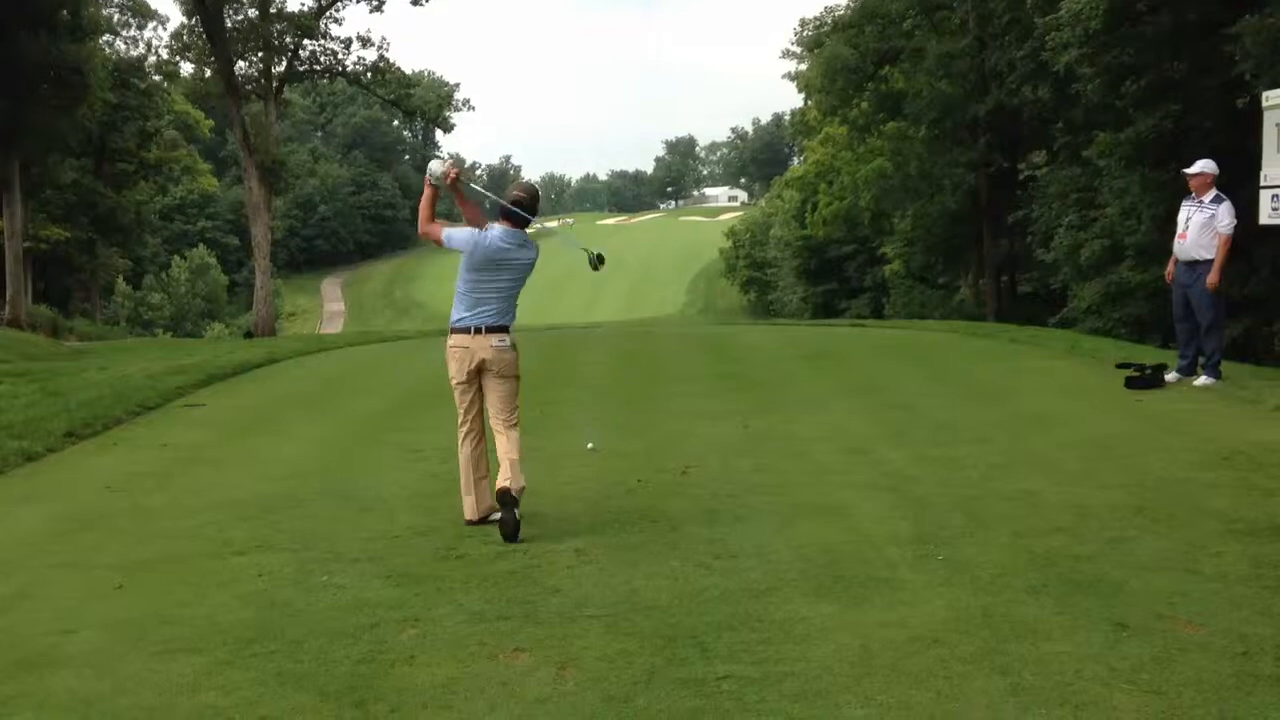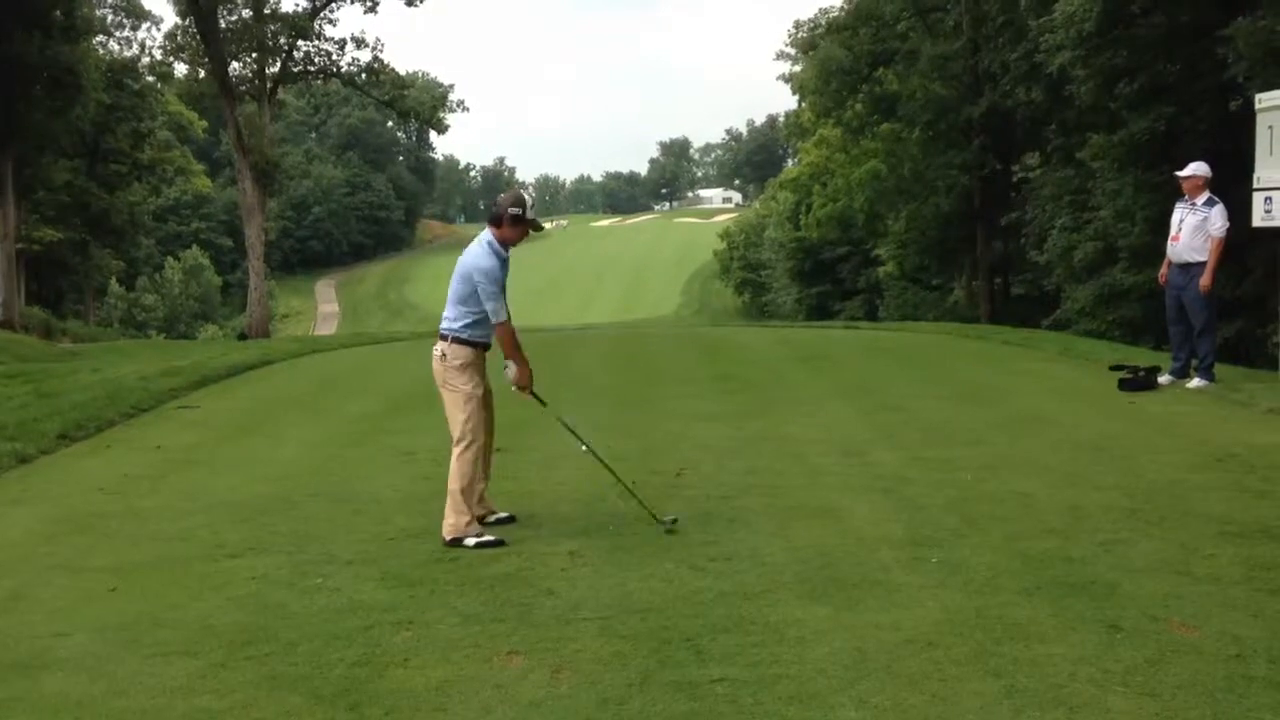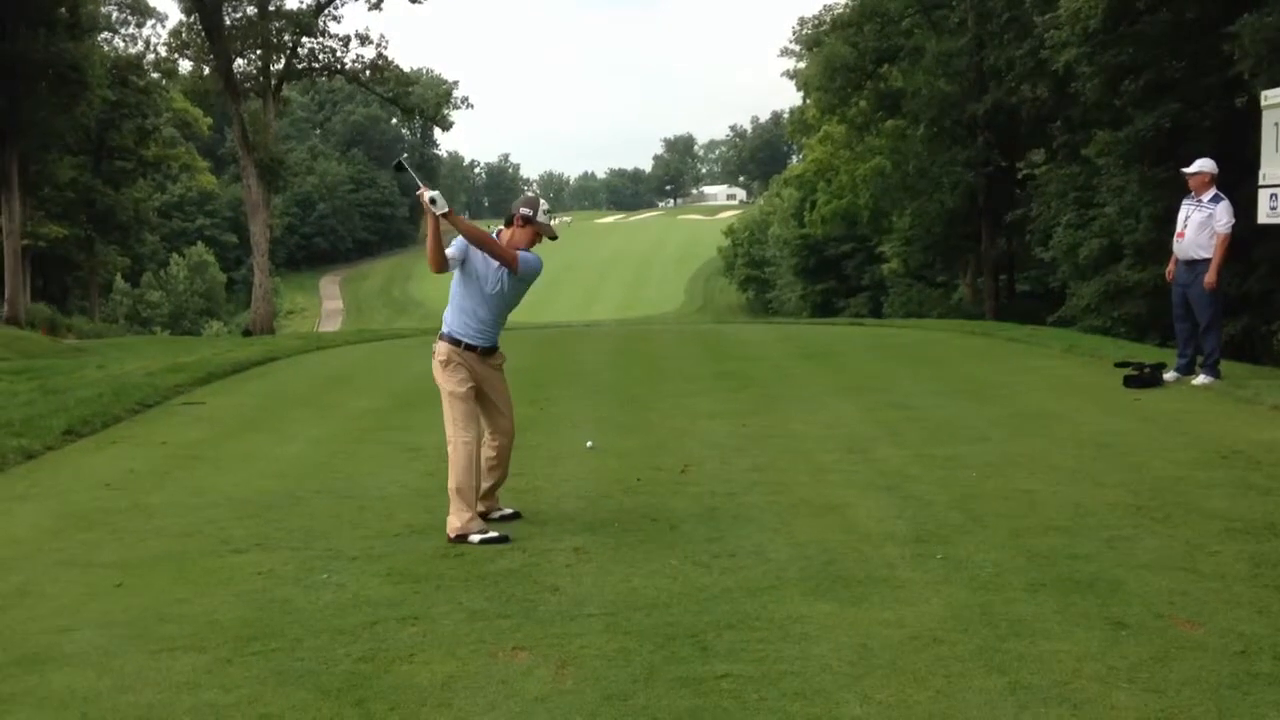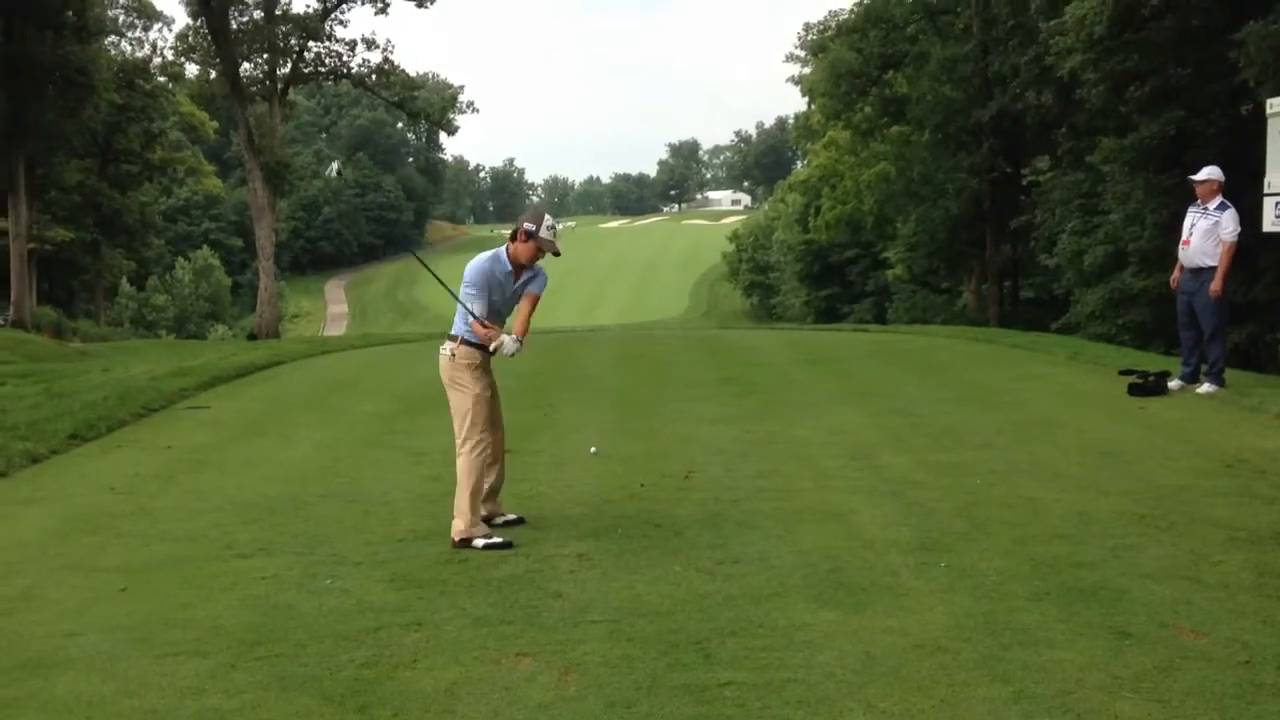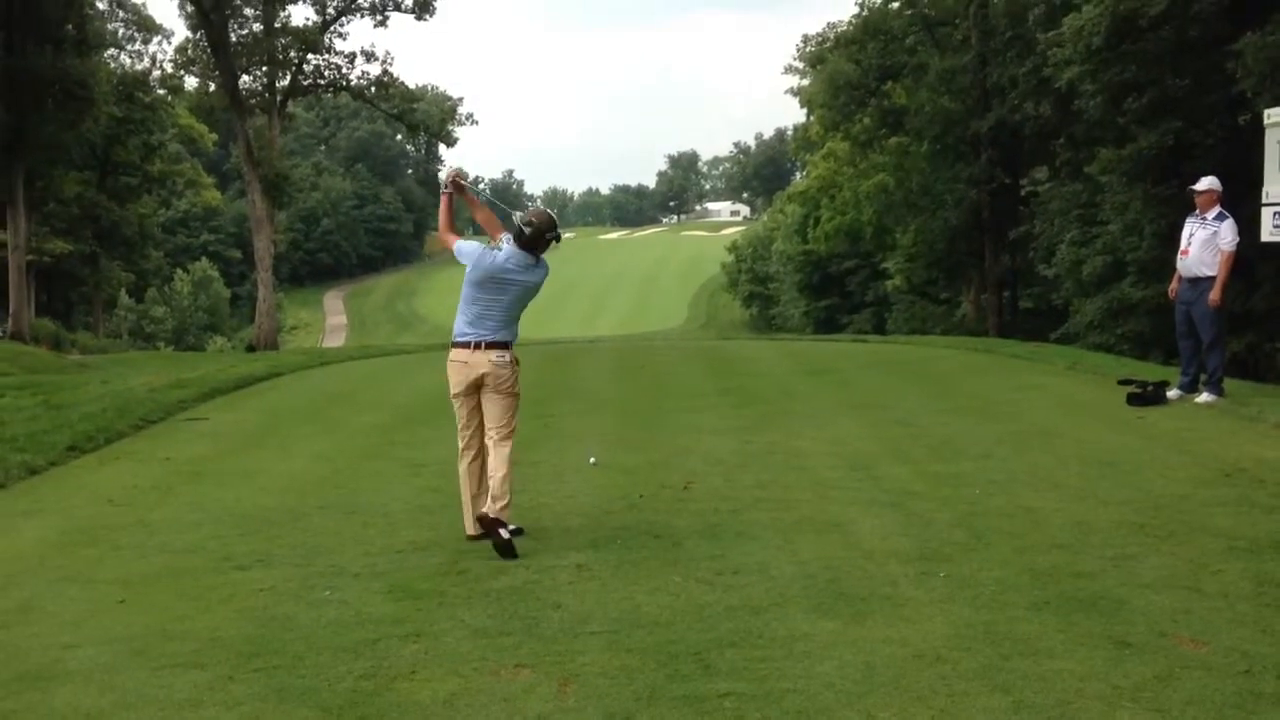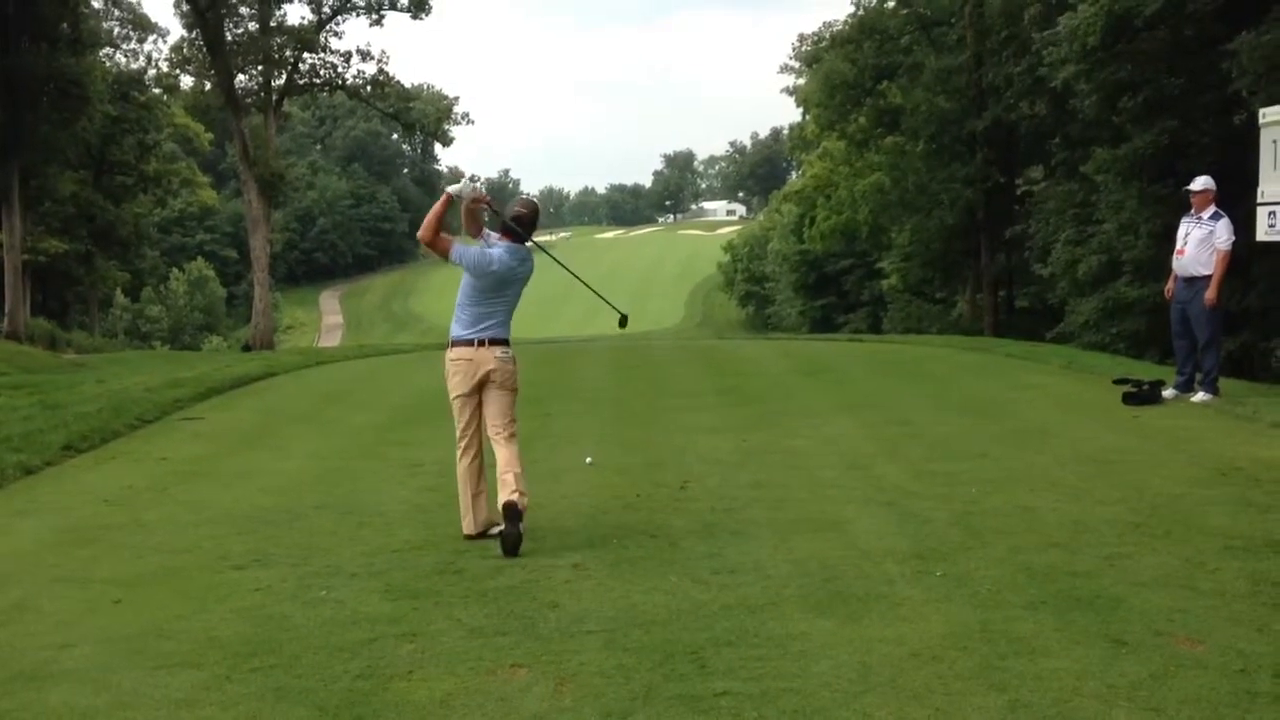
dt=0.5s
person 1, frame 1
left shoulder: (477, 243)
right shoulder: (531, 250)
left elbow: (424, 227)
left wrist: (433, 183)
right wrist: (457, 189)
left hip: (462, 343)
right hip: (500, 344)
left knee: (469, 427)
right knee: (505, 422)
left ankle: (478, 506)
right ankle: (508, 487)
person 1, frame 2
left shoulder: (497, 255)
right shoulder: (484, 260)
left elbow: (497, 317)
right elbow: (500, 323)
left wrist: (518, 363)
right wrist: (523, 367)
left hip: (472, 354)
right hip: (456, 354)
left knee: (482, 433)
right knee: (468, 438)
left ankle: (477, 507)
right ankle: (458, 526)
person 1, frame 3
left shoulder: (531, 264)
right shoulder: (466, 242)
left elbow: (490, 248)
right elbow: (438, 265)
left wrist: (447, 215)
right wrist: (434, 221)
left hip: (489, 357)
right hip: (453, 354)
left knee: (502, 433)
right knee: (465, 437)
left ankle: (485, 503)
right ankle: (462, 523)
person 1, frame 4
left shoulder: (536, 276)
right shoulder: (482, 267)
left elbow: (523, 314)
right elbow: (477, 324)
left wrist: (511, 338)
right wrist: (495, 337)
left hip: (477, 356)
right hip: (463, 357)
left knee: (492, 438)
right knee: (473, 441)
left ankle: (487, 509)
right ankle: (467, 528)
person 1, frame 5
left shoulder: (481, 258)
right shoulder: (539, 272)
left elbow: (444, 234)
right elbow: (499, 230)
left wrist: (448, 192)
right wrist: (468, 191)
left hip: (460, 358)
right hip: (499, 361)
left knee: (469, 444)
right knee: (500, 439)
left ankle: (477, 520)
right ankle: (494, 512)
person 1, frame 6
left shoulder: (484, 259)
right shoulder: (525, 260)
left elbow: (426, 236)
right elbow: (480, 233)
left wrist: (451, 195)
right wrist: (471, 203)
left hip: (461, 357)
right hip: (500, 357)
left knee: (468, 444)
right knee: (504, 437)
left ankle: (476, 521)
right ankle: (512, 502)
person 2, frame 1
left shoulder: (1221, 205)
right shoulder: (1186, 202)
left elbow: (1225, 240)
left wrist: (1215, 272)
right wrist: (1171, 263)
left hip: (1203, 269)
right hip: (1182, 267)
left knee: (1208, 322)
right knee: (1182, 319)
left ankle: (1211, 371)
right ankle: (1185, 366)
person 2, frame 2
left shoulder: (1214, 207)
right shoulder: (1180, 204)
left elbow: (1217, 242)
left wrist: (1208, 274)
right wrist: (1165, 265)
left hip: (1196, 271)
right hip: (1175, 270)
left knee: (1201, 324)
right knee: (1176, 322)
left ankle: (1205, 373)
right ankle: (1178, 369)
person 2, frame 3
left shoulder: (1219, 204)
right shoulder: (1187, 201)
left elbow: (1222, 239)
left wrist: (1212, 271)
right wrist: (1172, 262)
left hip: (1202, 268)
right hip: (1182, 267)
left knee: (1207, 320)
right knee: (1182, 318)
left ankle: (1210, 369)
right ankle: (1184, 365)
person 2, frame 4
left shoulder: (1226, 212)
right shoulder: (1193, 208)
left elbow: (1228, 247)
left wrist: (1218, 279)
right wrist: (1177, 269)
left hip: (1207, 276)
right hip: (1187, 275)
left knee: (1212, 329)
right knee: (1187, 327)
left ankle: (1214, 378)
right ankle: (1188, 373)
person 2, frame 5
left shoulder: (1224, 222)
right shoulder: (1191, 219)
left elbow: (1227, 256)
left wrist: (1217, 289)
right wrist: (1175, 280)
left hip: (1206, 286)
right hip: (1186, 284)
left knee: (1210, 338)
right knee: (1185, 336)
left ankle: (1213, 387)
right ankle: (1187, 383)
person 2, frame 6
left shoulder: (1219, 221)
right shoulder: (1186, 219)
left elbow: (1223, 256)
left wrist: (1213, 288)
right wrist: (1171, 280)
left hip: (1202, 285)
right hip: (1181, 284)
left knee: (1206, 338)
right knee: (1181, 336)
left ankle: (1208, 387)
right ankle: (1183, 383)
